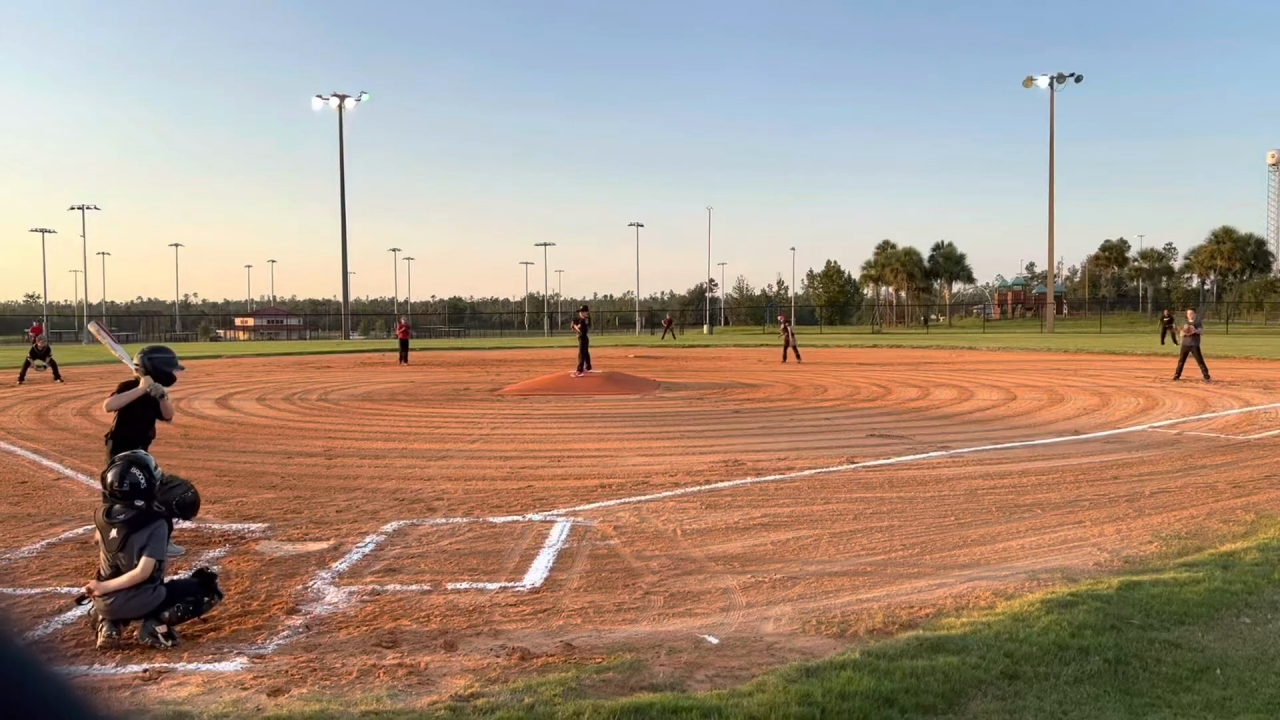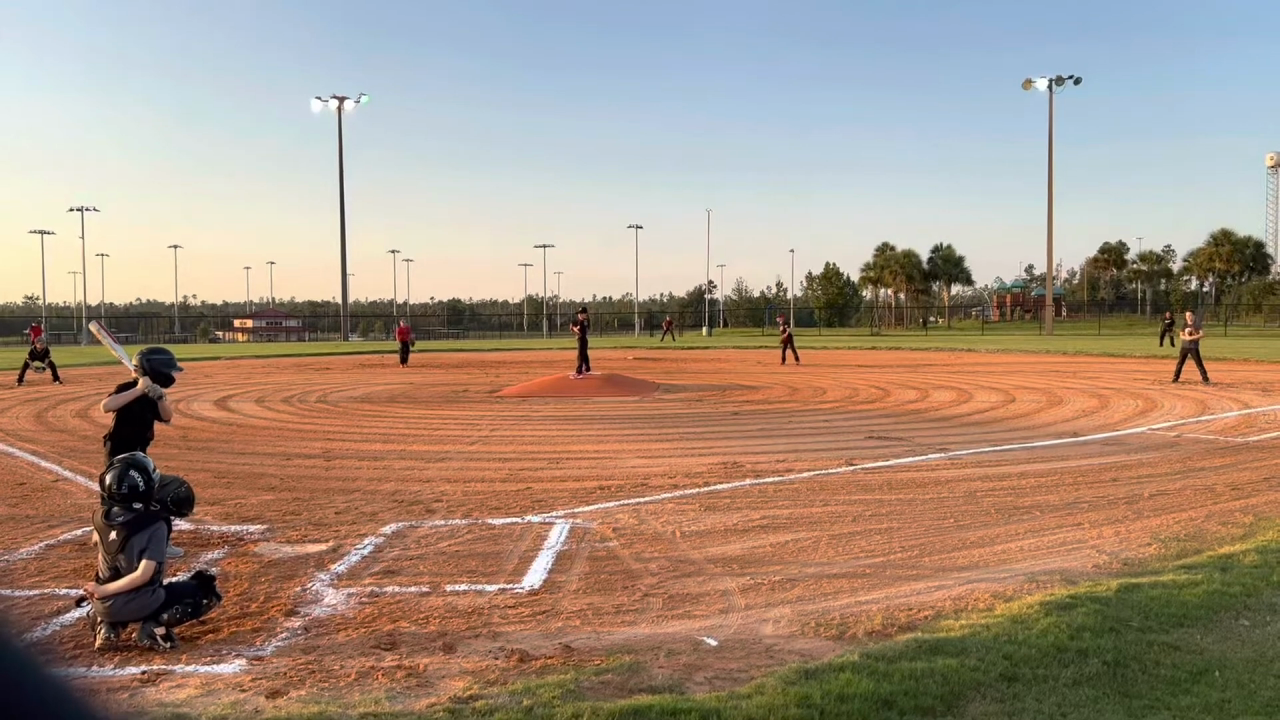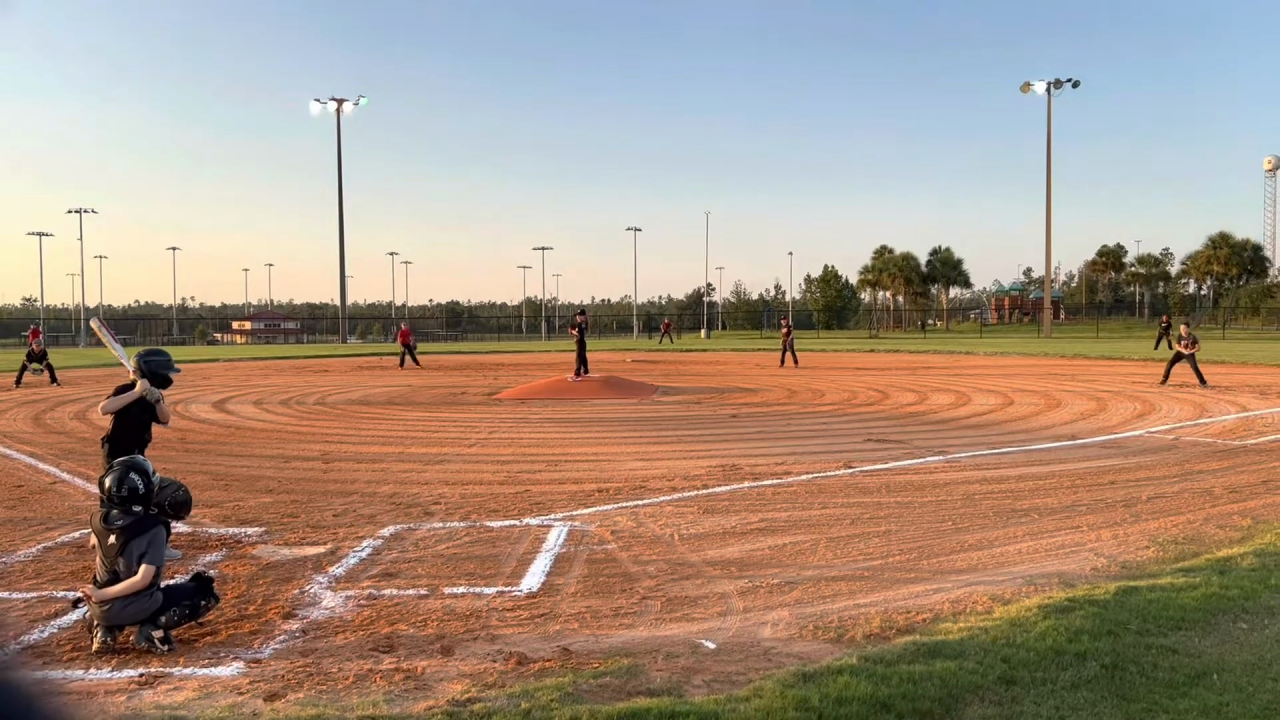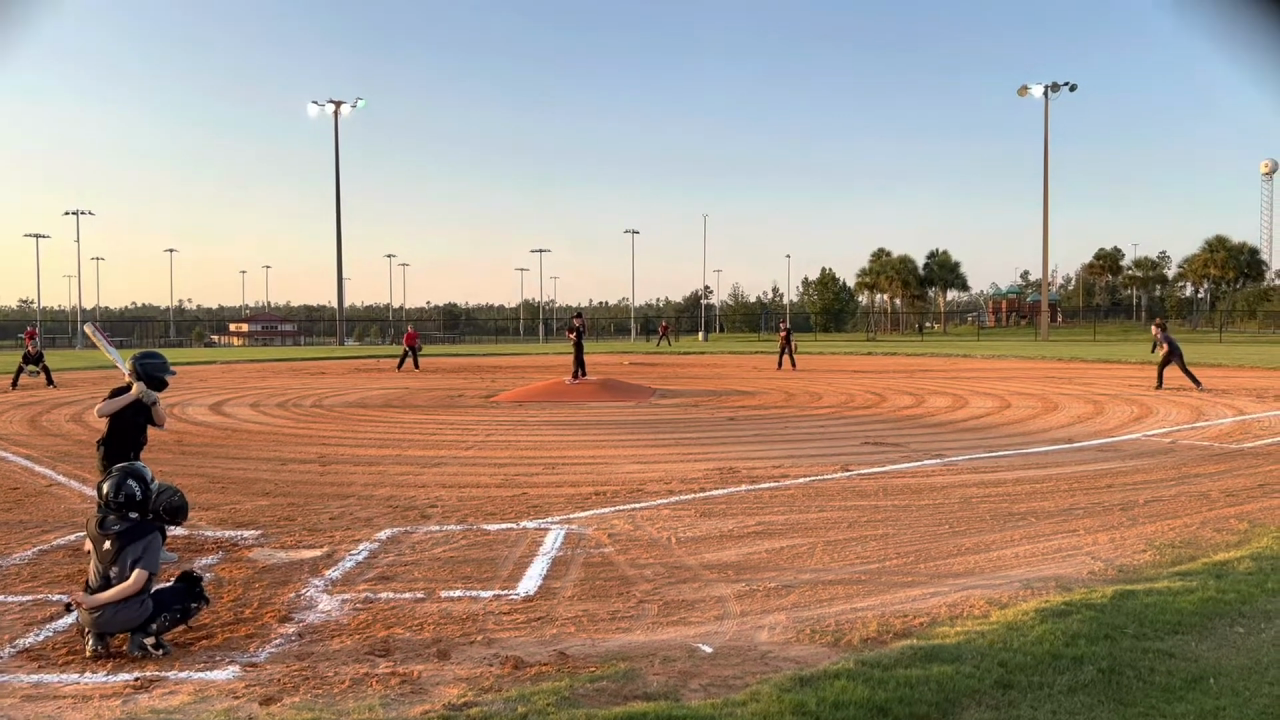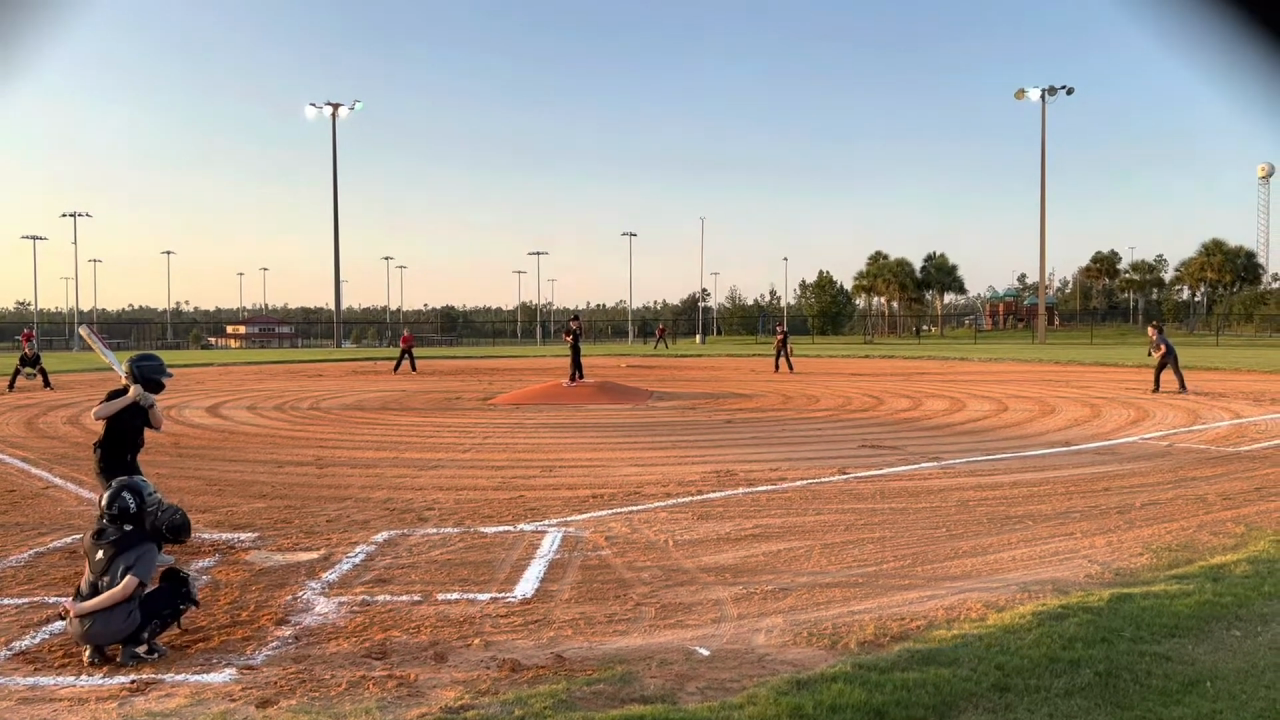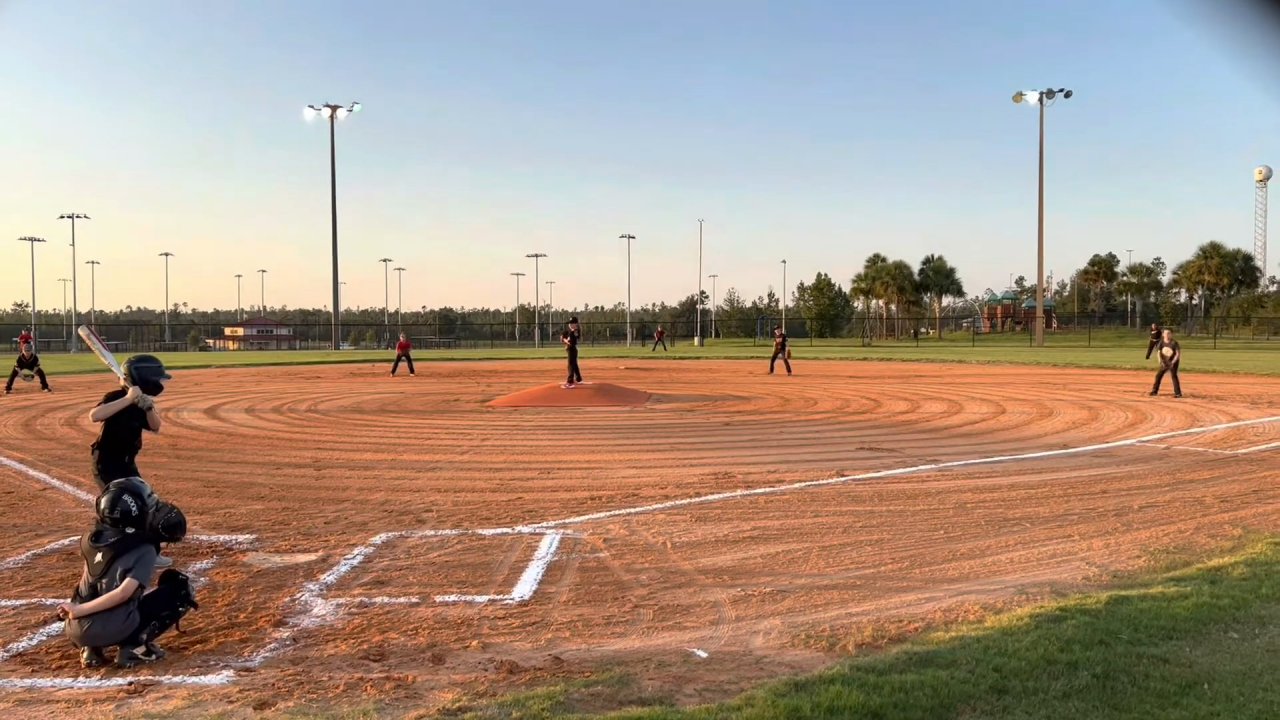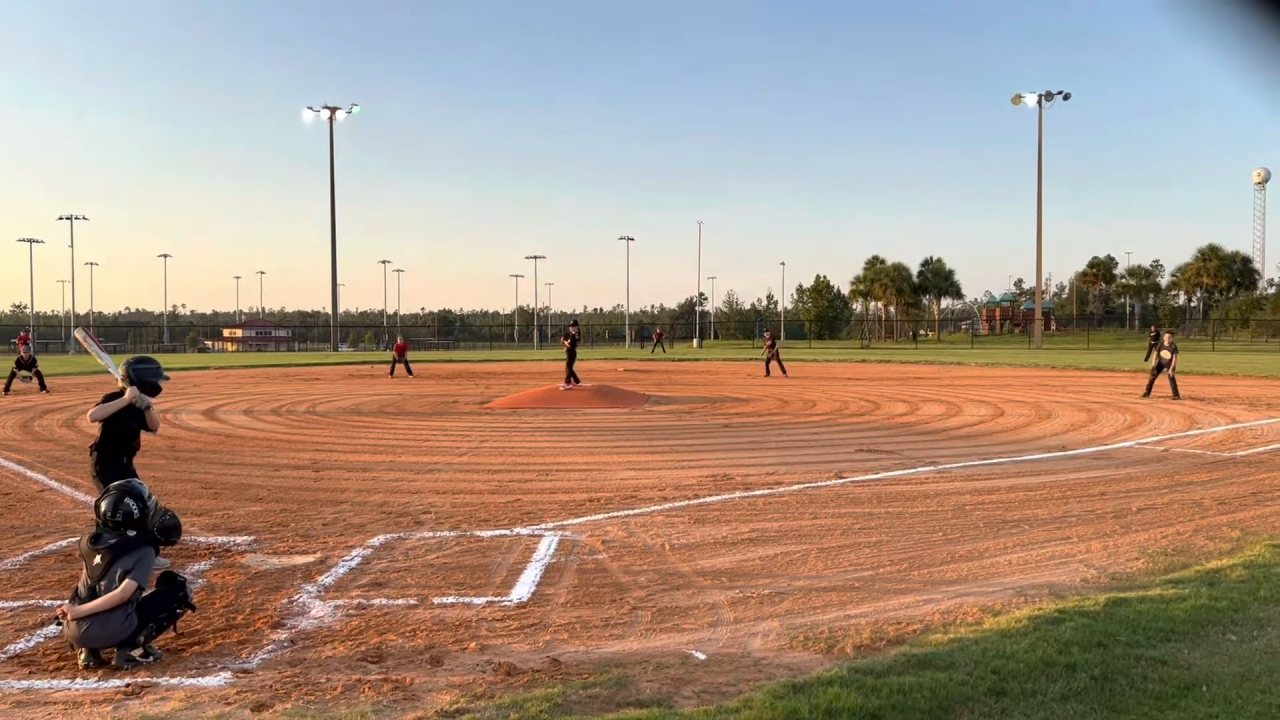
dt=0.4s
person 1, frame 1
left shoulder: (154, 391)
right shoulder: (129, 388)
left elbow: (168, 417)
right elbow: (108, 406)
left wrist: (162, 396)
right wrist: (141, 389)
left hip: (138, 450)
right hip: (122, 452)
person 1, frame 2
left shoulder: (154, 392)
right shoulder: (128, 389)
left elbow: (167, 418)
right elbow: (105, 406)
left wrist: (160, 398)
right wrist: (138, 390)
left hip: (137, 452)
right hip: (120, 453)
person 1, frame 3
left shoulder: (153, 394)
right shoulder: (126, 391)
left elbow: (165, 420)
right elbow: (103, 409)
left wrist: (157, 400)
right wrist: (136, 393)
left hip: (135, 455)
right hip: (117, 456)
person 1, frame 4
left shoulder: (147, 397)
right shoulder: (122, 394)
left elbow: (160, 422)
right elbow: (99, 411)
left wrist: (154, 403)
right wrist: (133, 395)
left hip: (131, 458)
right hip: (112, 458)
person 1, frame 5
left shoulder: (144, 400)
right shoulder: (118, 396)
left elbow: (157, 425)
right elbow: (96, 414)
left wrist: (151, 406)
right wrist: (130, 398)
left hip: (128, 461)
right hip: (109, 461)
person 1, frame 6
left shoulder: (141, 402)
right shoulder: (116, 398)
left elbow: (155, 427)
right elbow: (94, 416)
left wrist: (149, 407)
right wrist: (128, 400)
left hip: (126, 462)
right hip: (106, 462)
person 1, frame 7
left shoulder: (139, 402)
right shoulder: (114, 399)
left elbow: (154, 427)
right elbow: (92, 416)
left wrist: (147, 406)
right wrist: (126, 400)
left hip: (125, 463)
right hip: (105, 464)
person 2, frame 1
left shoulder: (102, 516)
right shoulder: (155, 523)
right elbow: (142, 573)
right wrist: (103, 587)
left hip: (106, 603)
right hip: (142, 603)
right knee: (208, 587)
left ankle: (110, 624)
right ankle: (157, 625)
person 2, frame 2
left shoulder: (101, 517)
right shoulder: (155, 525)
right elbow: (143, 575)
right wrist: (103, 590)
left hip: (104, 606)
right hip: (141, 606)
right knee: (207, 589)
left ankle: (109, 626)
right ankle: (156, 627)
person 2, frame 3
left shoulder: (99, 520)
right shoulder: (153, 529)
right elbow: (142, 580)
right wrist: (101, 594)
left hip: (101, 609)
right hip: (137, 610)
right knee: (205, 592)
left ankle: (105, 629)
right ankle: (153, 630)
person 2, frame 4
left shoulder: (96, 525)
right shoulder: (150, 536)
right elbow: (135, 585)
right wrist: (92, 601)
left hip: (91, 616)
right hip: (127, 618)
right knee: (194, 590)
left ankle: (97, 636)
right ankle: (146, 636)
person 2, frame 5
left shoulder: (94, 537)
right shoulder: (146, 548)
right elbow: (123, 592)
right wrist: (79, 608)
left hip: (78, 629)
right hip: (114, 630)
right knee: (182, 588)
left ankle: (94, 647)
right ankle: (138, 645)
person 2, frame 6
left shoulder: (92, 539)
right shoulder: (144, 549)
right elbow: (123, 594)
right wrist: (78, 610)
left hip: (76, 630)
right hip: (112, 631)
right knee: (181, 589)
left ankle: (91, 648)
right ankle: (135, 647)
person 2, frame 7
left shoulder: (91, 541)
right shoulder: (143, 551)
right elbow: (121, 595)
right wrist: (77, 611)
left hip: (74, 632)
right hip: (110, 633)
right knee: (178, 590)
left ankle: (89, 650)
right ankle: (132, 649)
